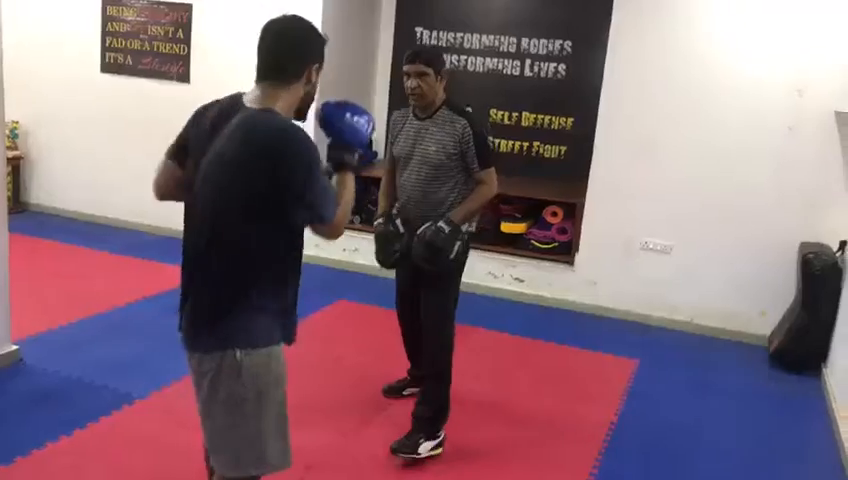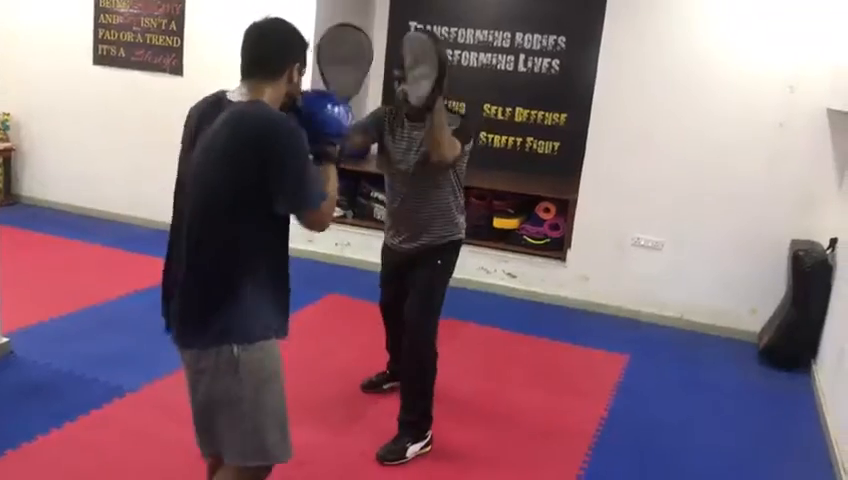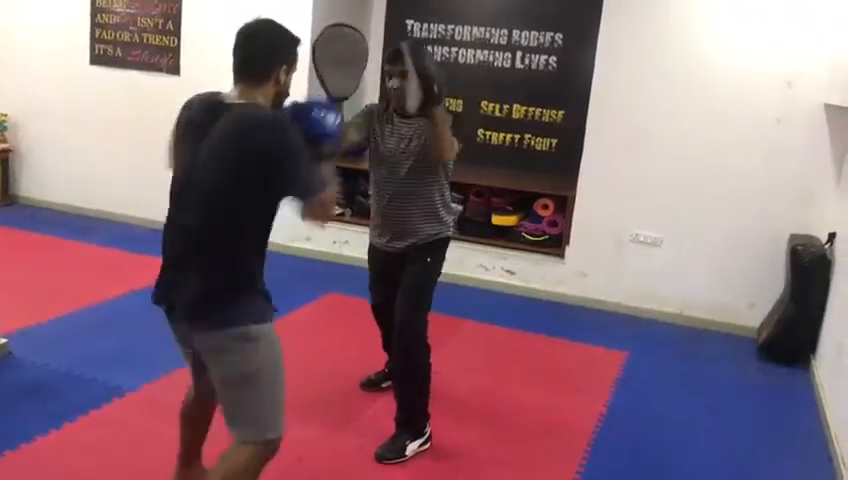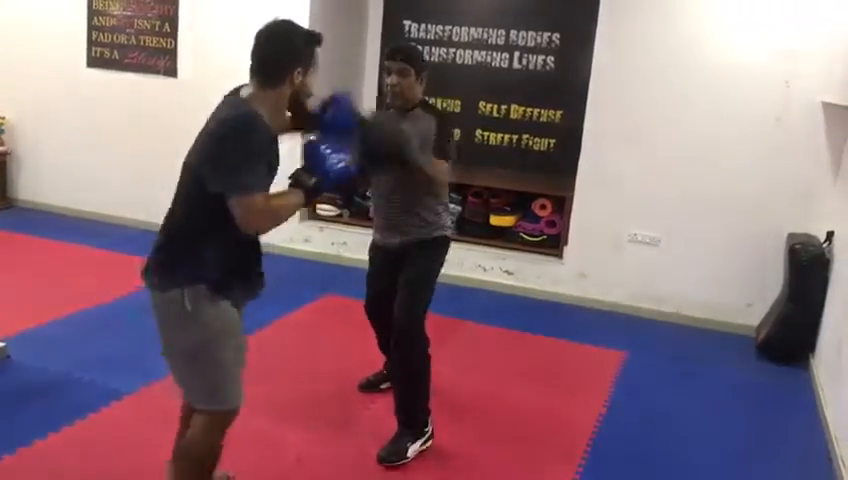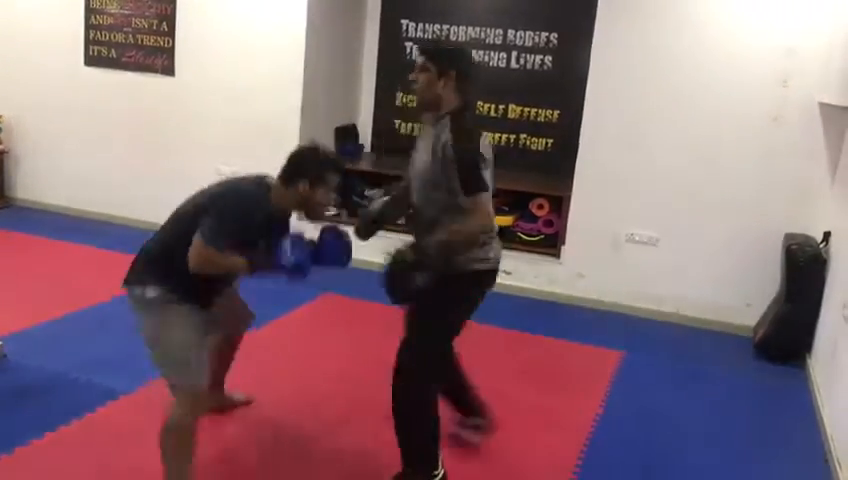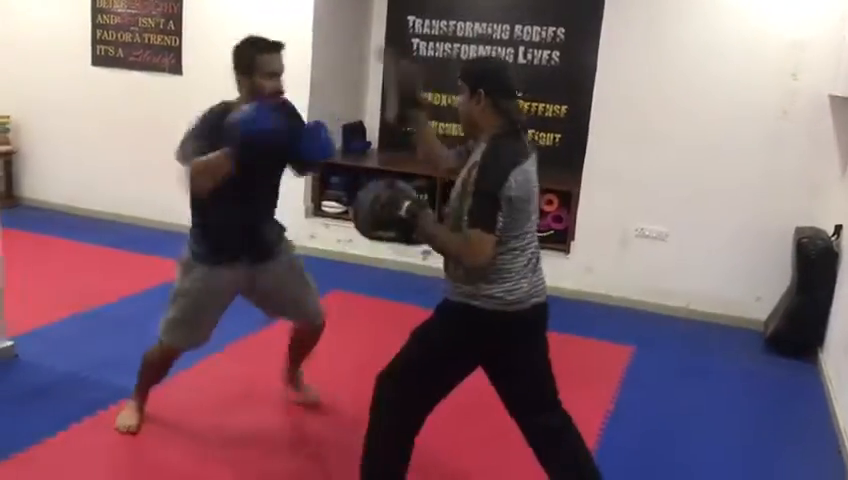
dt=0.5s
person 1, frame 1
left shoulder: (214, 115)
right shoulder: (287, 142)
left elbow: (164, 185)
right elbow: (332, 225)
right wrist: (345, 167)
left hip: (208, 310)
right hip: (242, 327)
left knee: (225, 437)
person 1, frame 2
left shoulder: (207, 110)
right shoulder: (277, 130)
right elbow: (318, 216)
right wrist: (328, 155)
left hip: (196, 306)
right hip: (232, 319)
left knee: (225, 432)
person 1, frame 3
left shoulder: (198, 110)
right shoulder: (273, 130)
right elbow: (322, 208)
right wrist: (313, 154)
left hip: (182, 292)
right hip: (231, 308)
left knee: (209, 383)
right knee: (260, 439)
person 1, frame 4
left shoulder: (247, 101)
right shoulder: (243, 128)
right elbow: (253, 219)
left wrist: (296, 120)
right wrist: (309, 186)
left hip: (211, 271)
right hip: (191, 283)
left knee: (206, 386)
right knee: (218, 406)
person 1, frame 5
left shoulder: (270, 197)
right shoulder: (242, 202)
left elbow: (269, 248)
right elbow: (199, 259)
right wrist: (256, 262)
left hip: (198, 284)
right hip: (161, 288)
left knee: (237, 326)
right knee: (190, 394)
left ankle: (214, 395)
person 1, frame 6
left shoulder: (284, 112)
right shoulder: (217, 121)
left elbow: (304, 154)
right elbow: (198, 181)
right wrist: (238, 148)
left hip: (266, 244)
right hip: (212, 254)
left knee: (312, 320)
right knee: (174, 343)
left ankle: (292, 376)
right ankle: (138, 400)
person 2, frame 1
left shoulder: (463, 126)
right shoulder: (399, 120)
left elbow: (488, 185)
left wrist: (450, 223)
right wrist: (383, 217)
left hip: (445, 239)
right hip: (408, 235)
left knee: (436, 324)
right knee: (407, 312)
left ankle: (430, 428)
right ankle: (419, 375)
person 2, frame 2
left shoulder: (453, 126)
right shoulder: (387, 119)
left elbow: (441, 156)
right elbow: (349, 139)
left wrist: (434, 100)
left hip: (439, 243)
right hip: (398, 239)
left knee: (419, 326)
right knee: (391, 310)
left ankle: (416, 431)
right ankle: (398, 370)
person 2, frame 3
left shoulder: (440, 120)
right shoulder: (374, 115)
left elbow: (444, 155)
right elbow: (343, 141)
left wrist: (434, 103)
left hip: (426, 240)
right hip: (383, 238)
left knee: (409, 325)
right knee: (383, 310)
left ankle: (414, 428)
right ankle: (397, 368)
person 2, frame 4
left shoulder: (435, 124)
right shoulder: (380, 118)
left elbow: (440, 180)
right elbow: (361, 162)
left wrist: (406, 154)
left hip: (426, 239)
right hip: (386, 237)
left knee: (408, 320)
right knee: (376, 307)
left ankle: (415, 428)
right ankle: (396, 368)
person 2, frame 5
left shoulder: (461, 139)
right shoulder: (434, 124)
left elbow: (480, 220)
right elbow: (423, 191)
left wrist: (429, 250)
left hip: (462, 269)
right hip: (442, 262)
left knee: (415, 362)
right knee: (428, 345)
right ankle: (472, 413)
person 2, frame 6
left shoulder: (492, 164)
right shoulder: (510, 146)
left elbow: (474, 254)
right elbow: (444, 160)
left wrist: (414, 214)
right wrist: (413, 114)
left hip: (479, 311)
right hip: (526, 308)
left knee: (396, 396)
right knee: (543, 414)
